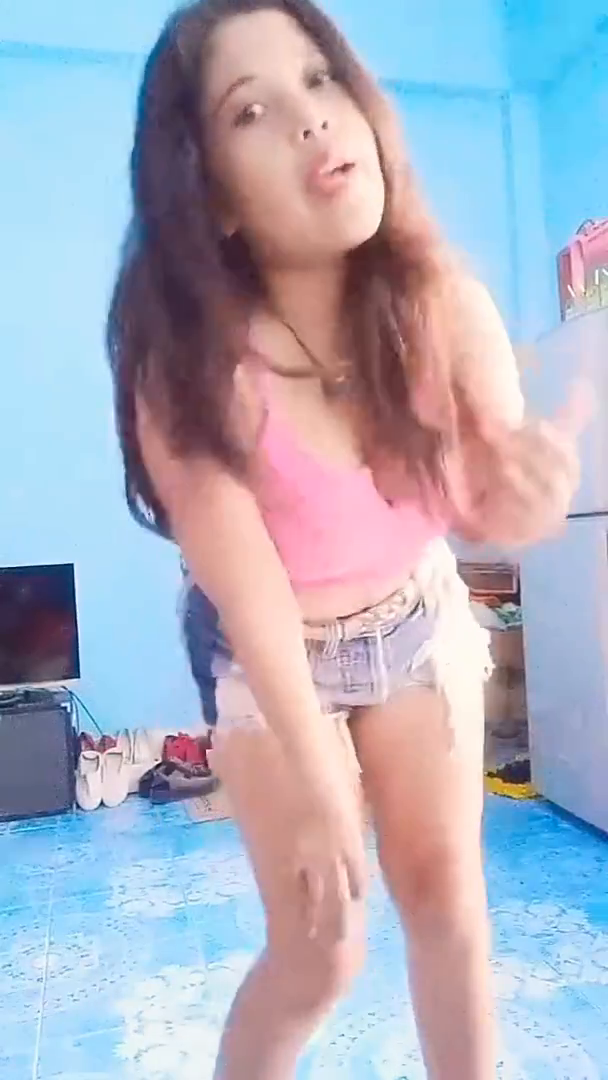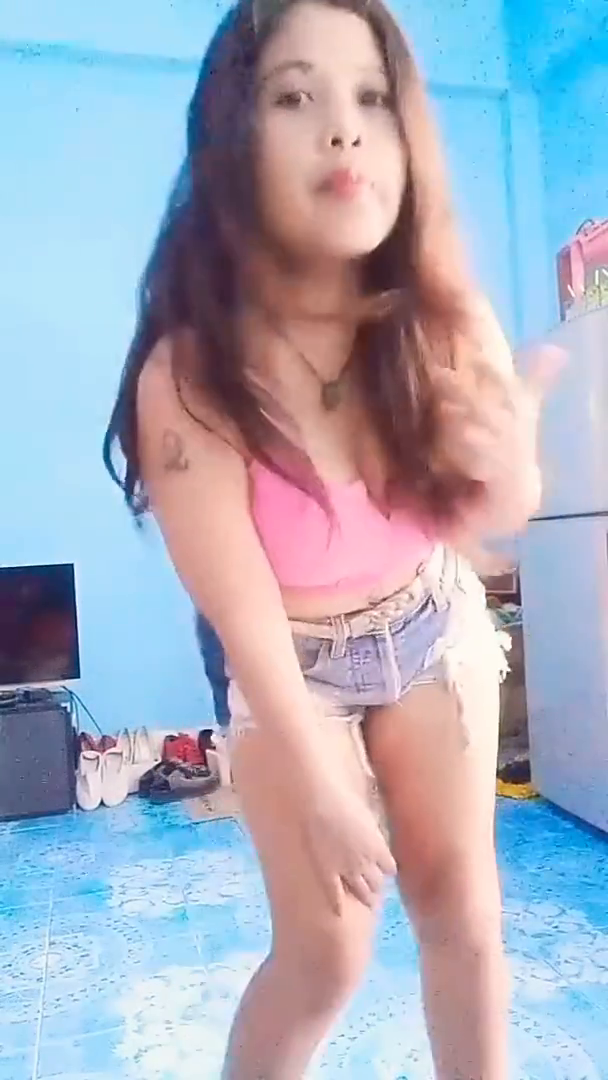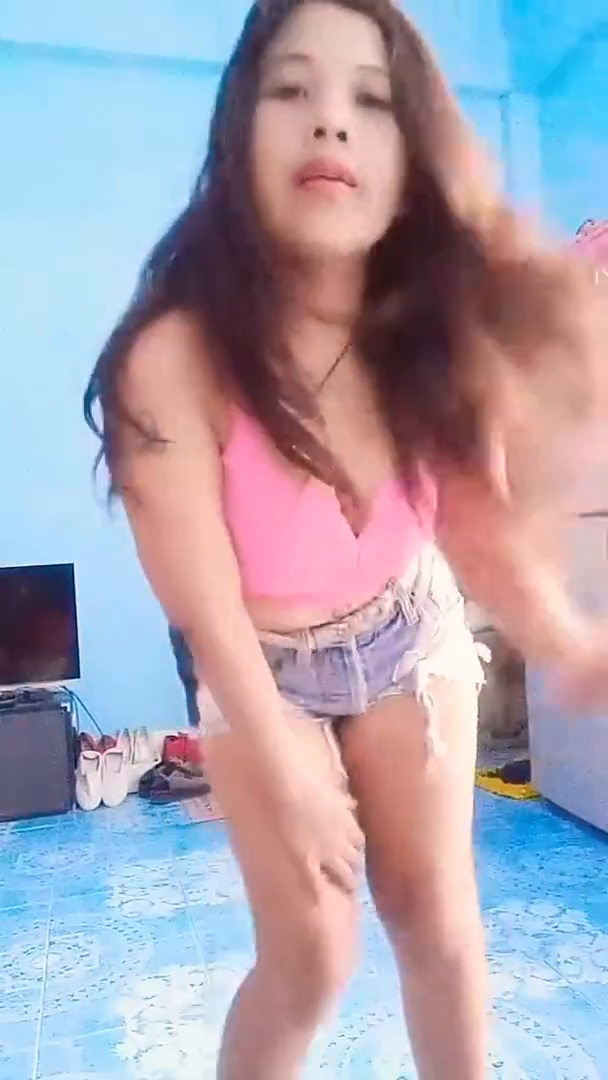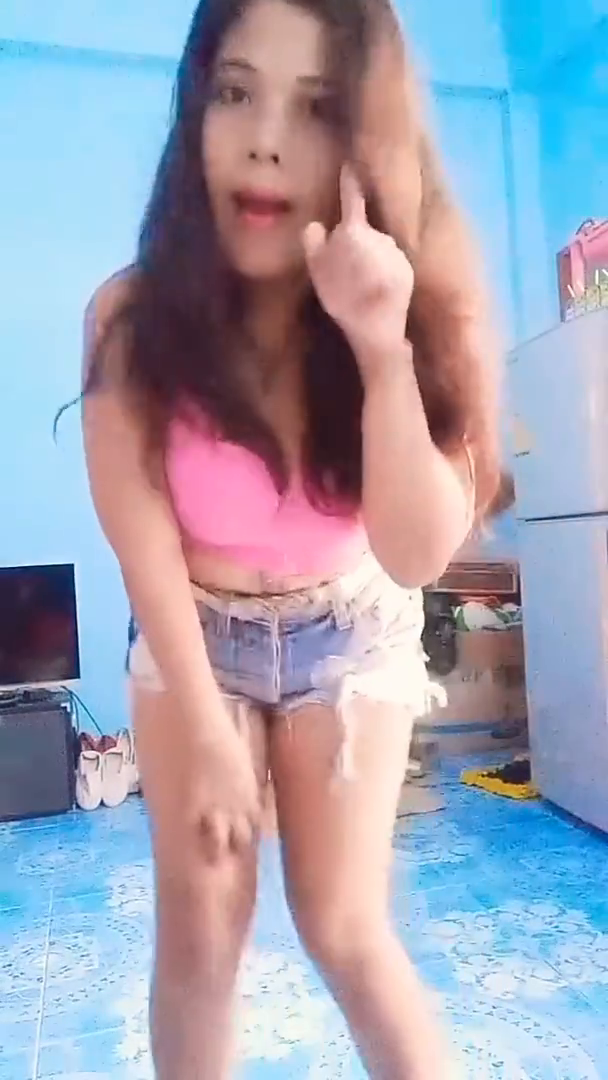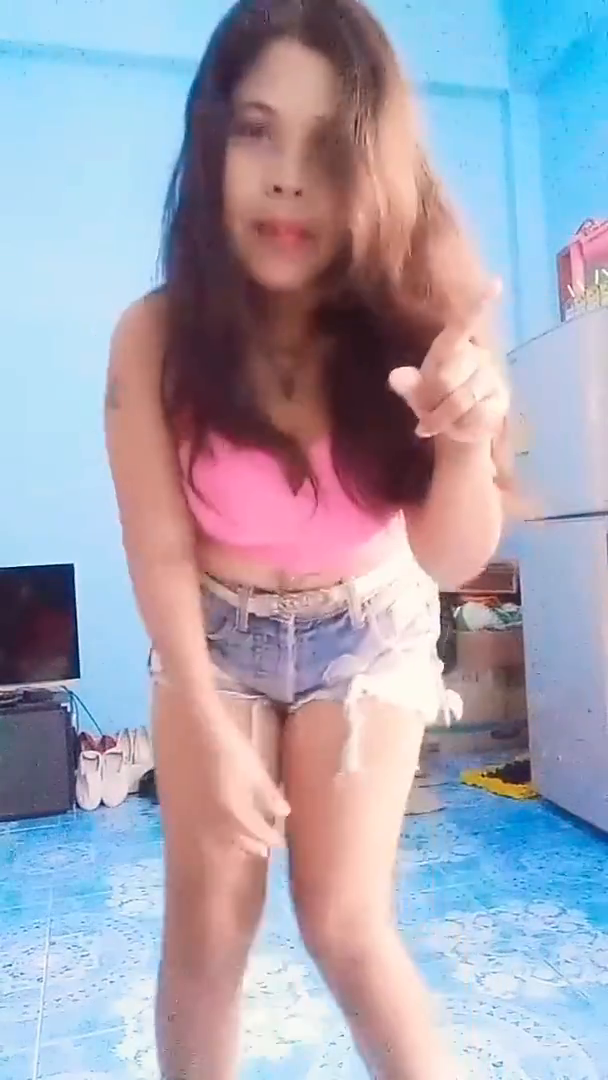
dt=1s
person 1, frame 1
left shoulder: (444, 306)
right shoulder: (191, 362)
left elbow: (500, 525)
right elbow: (249, 596)
left wrist: (538, 488)
right wrist: (319, 796)
left hip: (421, 626)
right hip: (272, 661)
left knee: (448, 897)
right knee: (321, 946)
person 1, frame 2
left shoulder: (447, 319)
right shoulder: (186, 377)
left elbow: (494, 519)
right elbow: (245, 614)
left wrist: (509, 462)
right wrist: (323, 799)
left hip: (434, 628)
right hip: (290, 665)
left knee: (463, 906)
right knee: (327, 951)
person 1, frame 3
left shoulder: (440, 342)
right shoulder: (174, 359)
left elbow: (478, 531)
right elbow: (207, 611)
right wrist: (292, 787)
left hip: (408, 636)
right hip: (262, 671)
left knee: (440, 918)
right knee: (312, 953)
person 1, frame 4
left shoulder: (398, 308)
right shoulder: (135, 317)
left elbow: (420, 553)
right elbow: (146, 550)
left wrist: (383, 349)
right wrist: (210, 739)
left hip: (350, 638)
right hip: (195, 638)
left knee: (345, 931)
right knee: (200, 927)
person 1, frame 5
left shoulder: (406, 321)
right shoulder: (157, 335)
left elbow: (453, 558)
right elbow: (160, 555)
left wrist: (469, 440)
right wrist: (214, 738)
left hip: (365, 640)
right hip: (217, 638)
left knee: (345, 927)
right knee: (205, 927)
